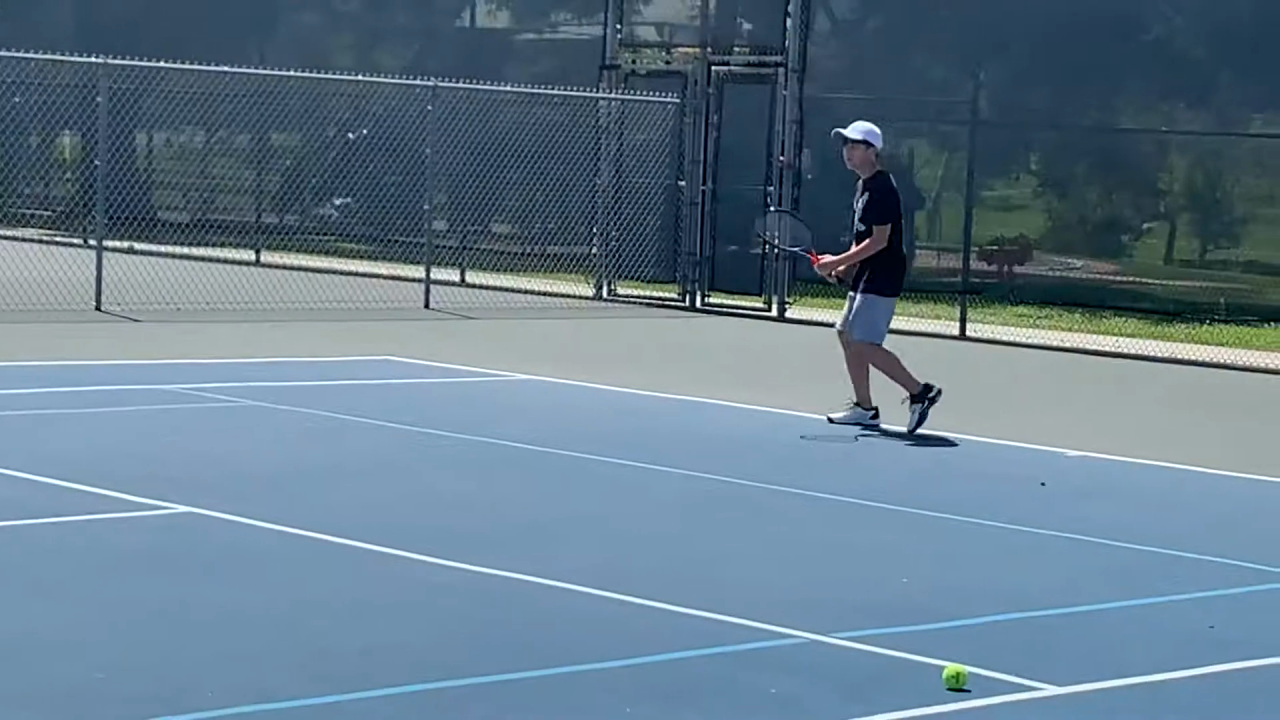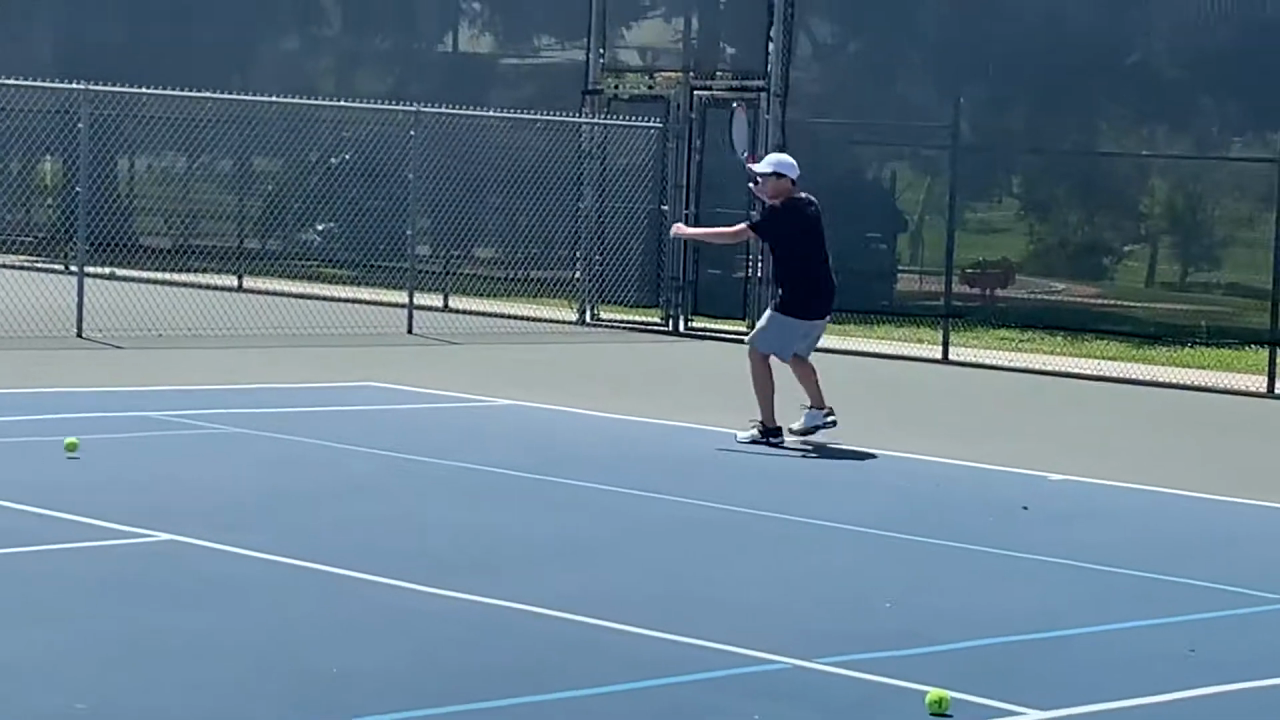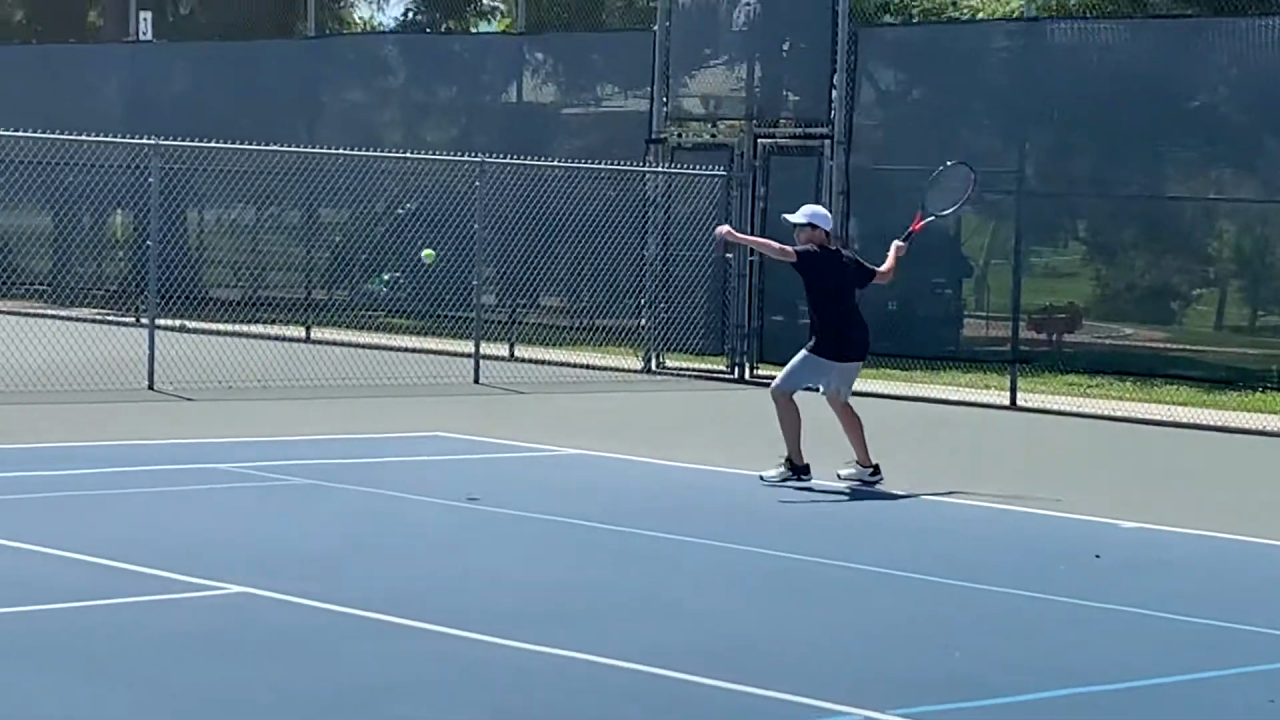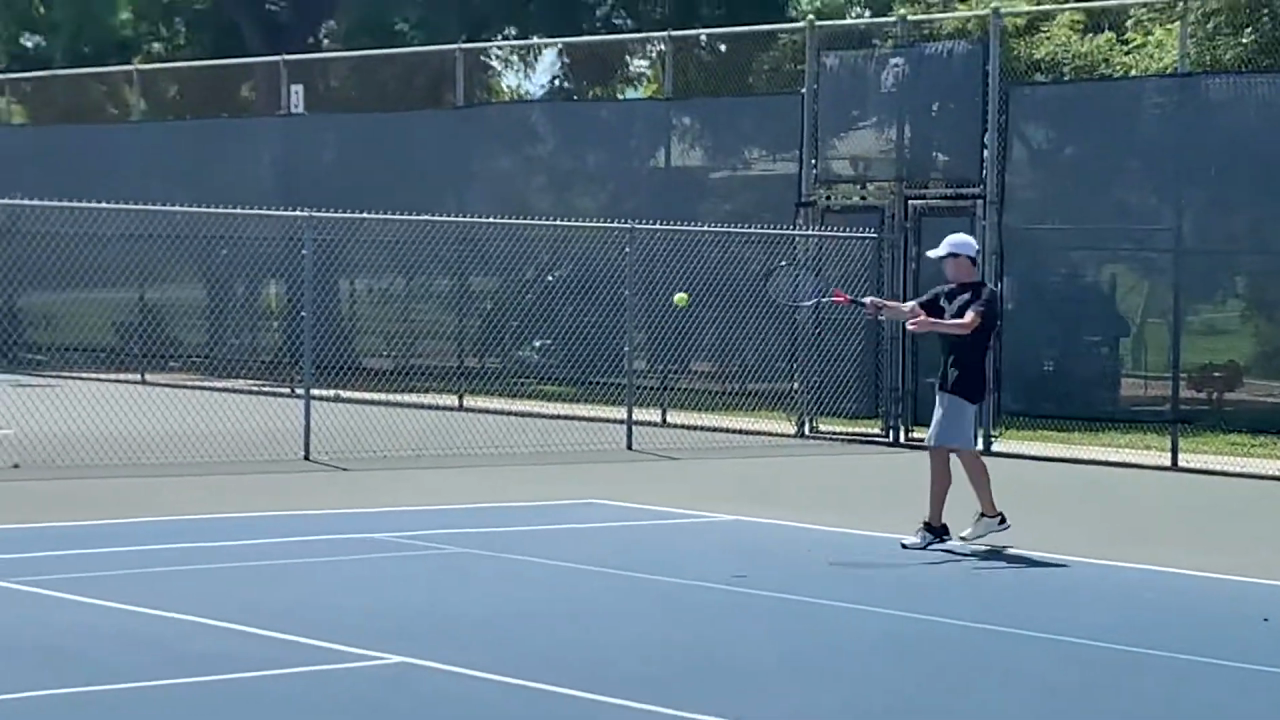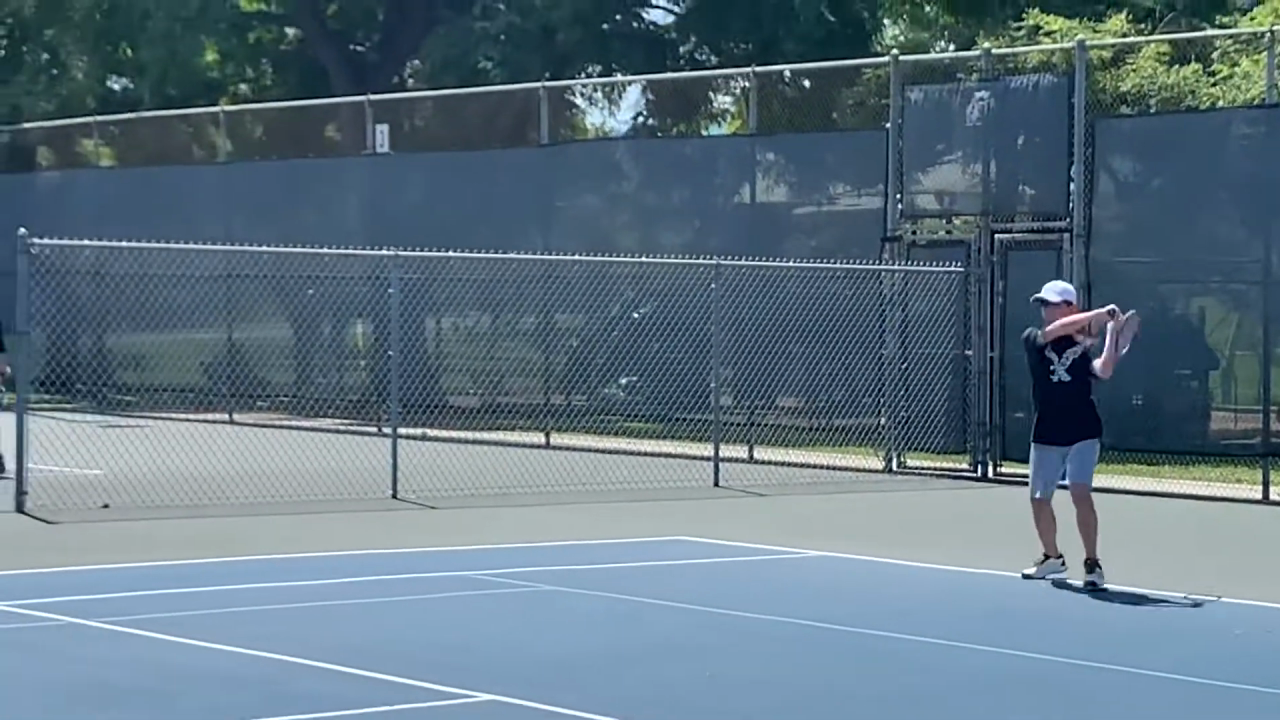
dt=0.4s
person 1, frame 1
left shoulder: (881, 188)
right shoulder: (863, 185)
left elbow: (880, 240)
left wrist: (841, 261)
right wrist: (843, 263)
left hip: (881, 279)
right hip: (866, 278)
left knee: (864, 344)
right knee: (846, 334)
left ankle: (920, 391)
right ankle: (864, 407)
person 1, frame 2
left shoulder: (777, 211)
right shoulder: (809, 204)
left elbow: (734, 234)
left wrist: (687, 232)
right wrist: (767, 198)
left hip: (795, 302)
right hip: (822, 302)
left knee: (758, 352)
right knee: (794, 353)
left ankle: (769, 428)
right ankle: (819, 410)
person 1, frame 3
left shoulder: (813, 255)
right shoulder: (847, 259)
left elbow: (779, 251)
right elbow: (884, 275)
left wrist: (736, 236)
right wrist: (895, 251)
left hip: (828, 346)
right hip: (855, 347)
left knee: (781, 391)
right knee: (837, 400)
left ankle: (796, 464)
right ankle: (866, 466)
person 1, frame 4
left shoulder: (986, 293)
right shoulder: (943, 292)
left elbow: (967, 325)
right elbow: (907, 310)
left wrist: (932, 324)
right wrist: (882, 306)
left hip: (965, 384)
right hip: (951, 383)
left knee: (939, 450)
right knee: (966, 451)
left ankle: (934, 527)
right ankle: (991, 514)
person 1, frame 5
left shoulder: (1086, 343)
right shoulder: (1033, 338)
left elbow: (1105, 371)
right elbow: (1056, 332)
left wrist: (1111, 331)
right wrist: (1100, 314)
left hip: (1084, 432)
right hip: (1047, 434)
left knee: (1080, 494)
right knee: (1039, 500)
left ankle: (1093, 563)
right ankle: (1051, 557)
